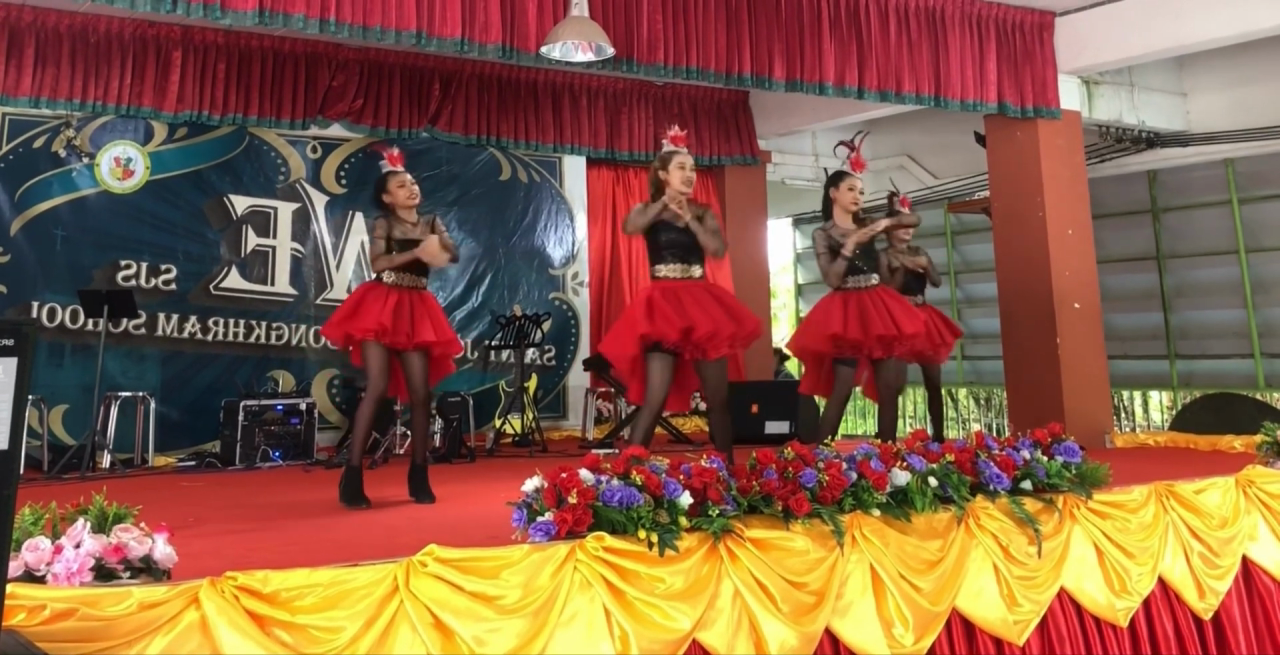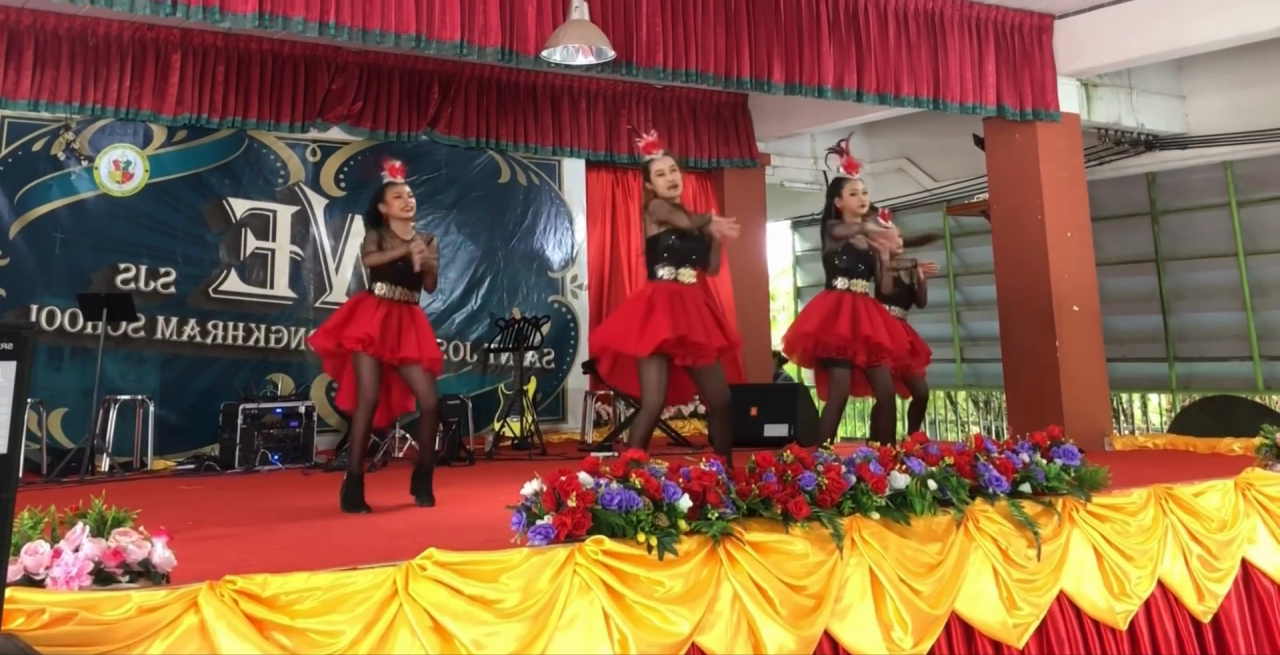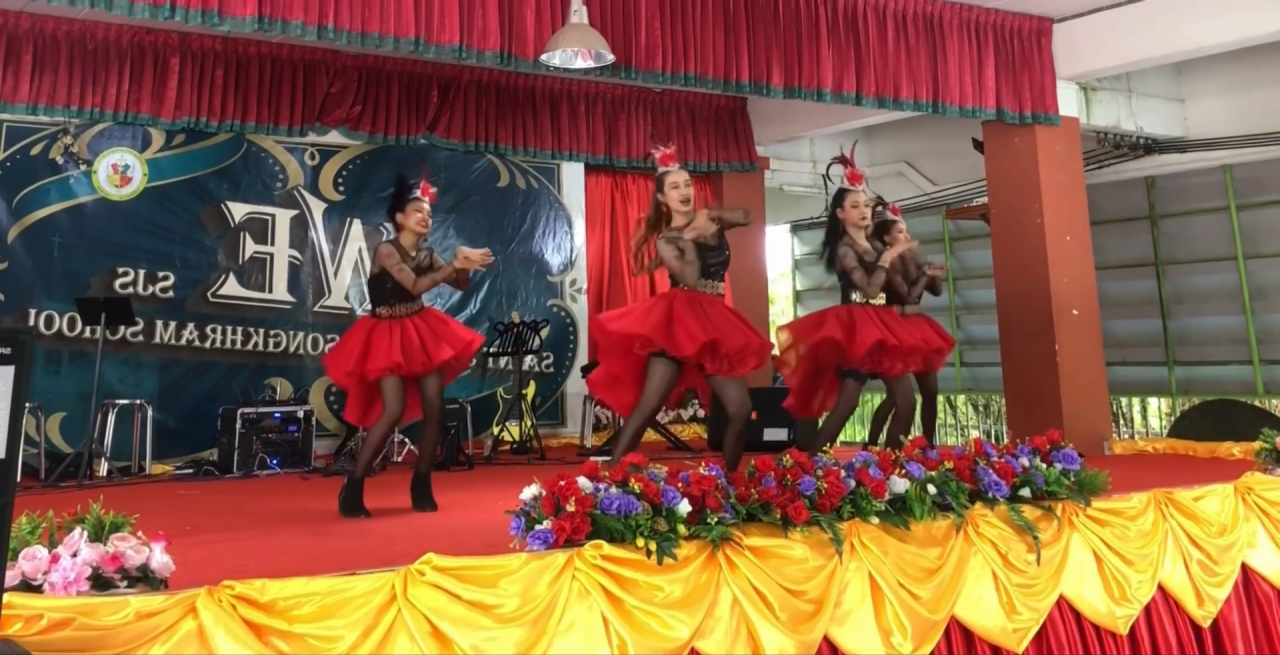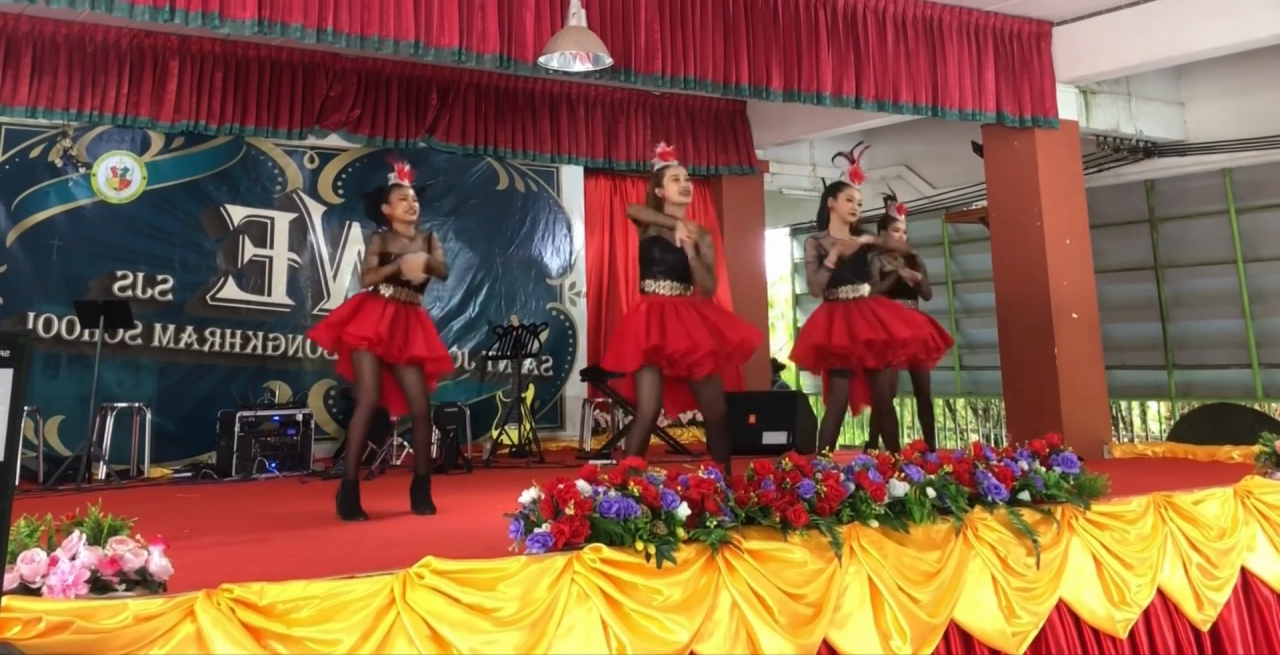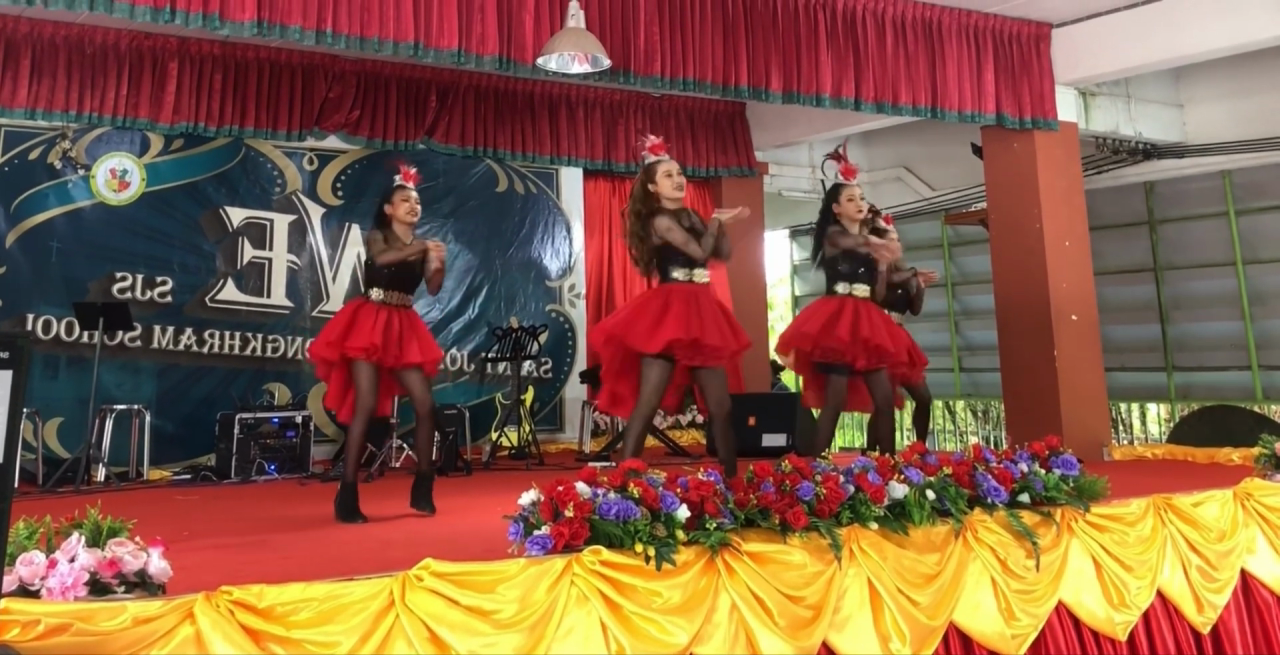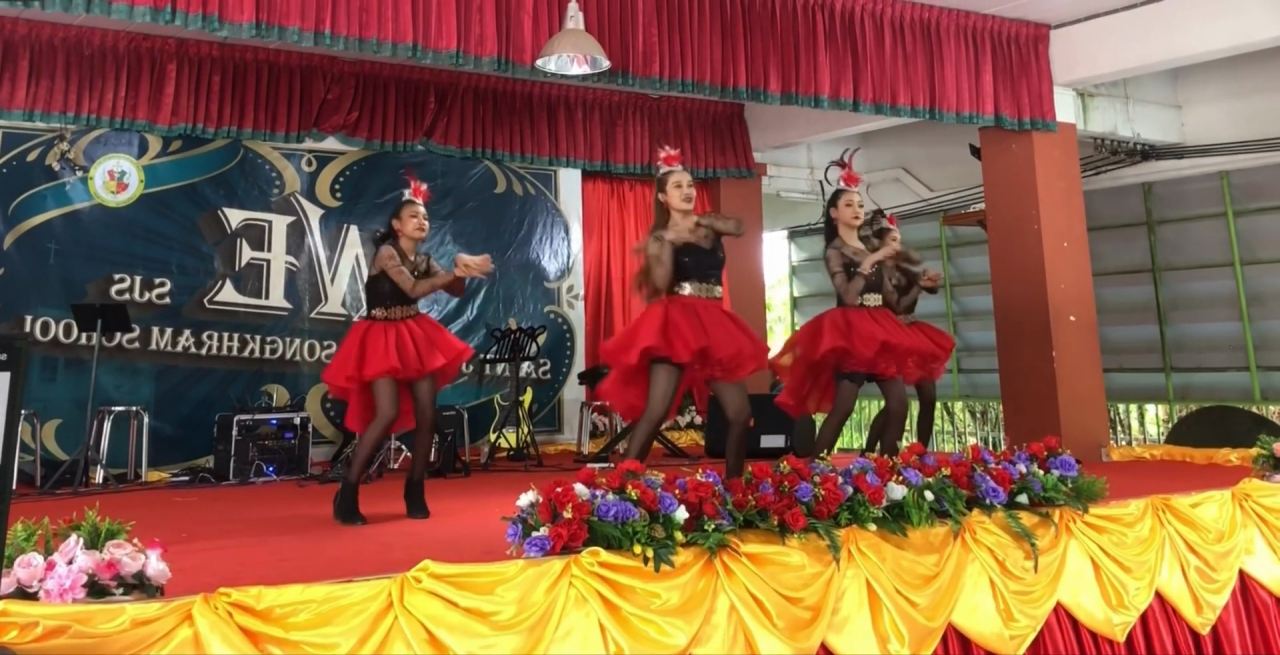
dt=0.3s
person 1, frame 1
left shoulder: (431, 223)
right shoulder: (383, 223)
left elbow: (451, 254)
right elbow: (377, 263)
left wrist: (438, 246)
right wrist: (417, 252)
left hip: (415, 310)
right hip: (381, 306)
left knee: (421, 395)
right knee: (377, 389)
left ankle: (418, 474)
right ankle: (352, 474)
person 1, frame 2
left shoulder: (426, 240)
right shoulder: (376, 235)
left elbow: (430, 286)
right elbow: (370, 261)
left wrist: (425, 262)
right wrist: (405, 248)
left hip: (406, 325)
right hip: (371, 319)
left knee: (429, 404)
right knee: (369, 400)
left ankle: (422, 475)
right ankle: (354, 484)
person 1, frame 3
left shoulder: (427, 254)
right shoulder: (386, 250)
left elbow: (461, 284)
right elbow: (415, 286)
left wrist: (464, 263)
right wrist: (453, 264)
left hip: (421, 333)
right hip: (387, 335)
left knee: (434, 410)
right knee: (393, 413)
left ankle: (421, 486)
right ankle: (353, 486)
person 1, frame 4
left shoulder: (429, 238)
right shoulder: (380, 240)
left elbow: (443, 272)
right elbow: (367, 278)
left wrist: (424, 260)
right wrist: (397, 265)
left hip: (409, 326)
right hip: (373, 321)
left knee: (420, 408)
right knee: (370, 401)
left ankle: (421, 489)
right ankle: (348, 489)
person 1, frame 5
left shoulder: (424, 246)
right shoulder: (378, 237)
left elbow: (434, 288)
right elbow: (381, 257)
left wrist: (438, 263)
right wrist: (420, 248)
left hip: (404, 328)
right hip: (369, 324)
left knee: (425, 405)
right knee: (366, 406)
left ankle: (423, 486)
right ankle: (347, 492)
person 1, frame 6
left shoulder: (423, 258)
right shoulder: (387, 251)
left elbow: (456, 292)
right elbow: (412, 288)
left wrist: (464, 270)
right wrist: (452, 273)
left hip: (417, 337)
right hip: (384, 338)
left knee: (425, 417)
right knee: (387, 416)
left ankle: (415, 491)
right ankle: (347, 492)
person 2, frame 1
left shoulder: (703, 213)
right shoulder: (649, 211)
left elbow: (717, 248)
right elbow: (629, 227)
left wrist: (689, 216)
right wrist: (662, 204)
left hip: (702, 305)
right hip: (664, 307)
left knee: (719, 398)
right knee: (656, 400)
person 2, frame 2
left shoulder: (695, 215)
right shoulder: (656, 208)
left elbow: (712, 270)
right elbow: (681, 222)
left wrist: (716, 237)
right wrist: (711, 226)
left hip: (694, 309)
right hip: (659, 310)
left knee: (720, 400)
right knee: (653, 407)
person 2, frame 3
left shoulder: (710, 217)
right shoulder: (665, 241)
left elbow: (744, 216)
right elbow: (692, 280)
left wrist: (712, 217)
right wrist: (691, 239)
left hip: (715, 321)
right hip: (677, 320)
left knee: (740, 410)
right knee: (647, 406)
person 2, frame 4
left shoulder: (699, 235)
right shoulder: (650, 220)
left elbow: (707, 290)
right elbow: (632, 210)
left wrist: (692, 250)
right wrist: (672, 224)
left hip: (691, 323)
right hip: (651, 322)
left knee: (715, 412)
right knee: (647, 413)
person 2, frame 5
left shoulder: (691, 216)
right shoulder: (660, 221)
left elbow: (721, 255)
right elbow: (700, 252)
left wrist: (721, 223)
right wrist: (715, 224)
left hip: (701, 313)
right hip: (667, 311)
left knee: (721, 409)
right knee: (646, 407)
left ankle: (731, 481)
person 2, frame 6
left shoulder: (708, 221)
right shoulder: (659, 238)
left elbow: (739, 227)
right elbow: (661, 286)
left wrist: (698, 222)
right wrist: (667, 242)
left hip: (714, 324)
right hip: (676, 323)
left knee: (739, 415)
right knee: (655, 413)
person 3, frame 1
left shoulder: (866, 225)
right shoulder: (822, 234)
left elbow: (914, 221)
right elbow: (832, 280)
left wrist: (885, 223)
right wrist: (851, 245)
left hip: (878, 307)
right hip: (846, 312)
left knee: (891, 387)
right knee: (841, 390)
person 3, frame 2
left shoulder: (869, 240)
right shoulder: (834, 228)
right elbow: (858, 230)
left wrist: (883, 256)
right wrist: (877, 230)
left hip: (867, 316)
right hip: (838, 316)
left knee: (887, 393)
right knee: (839, 394)
person 3, frame 3
left shoulder: (874, 247)
right shoulder: (845, 248)
right elbow: (870, 288)
left wrist: (897, 255)
right wrist: (888, 258)
left hip: (880, 328)
right hip: (857, 329)
left knee: (905, 402)
right knee: (846, 405)
person 3, frame 4
left shoulder: (864, 239)
right shoulder: (815, 243)
left elbow: (903, 248)
right elbow: (814, 288)
left wrist: (871, 241)
right wrist: (833, 254)
left hip: (872, 318)
right hip: (837, 321)
left knee: (883, 399)
right knee: (838, 401)
person 3, frame 5
left shoulder: (865, 246)
right shoulder: (834, 234)
left elbow: (878, 292)
right elbow: (849, 242)
left wrist: (880, 260)
right wrist: (878, 243)
left hip: (865, 323)
right hip: (836, 320)
left knee: (885, 399)
right knee: (833, 402)
person 3, frame 6
left shoulder: (868, 246)
right shoulder: (835, 250)
left elbow: (889, 298)
right elbow: (849, 295)
left wrist: (889, 253)
right wrist: (870, 261)
left hip: (878, 328)
right hip: (850, 328)
left knee: (898, 405)
right knee: (842, 407)
person 4, frame 1
left shoulder: (919, 252)
right shoulder: (883, 256)
left elbow: (936, 282)
right elbow: (889, 288)
left wrist: (925, 267)
right wrist: (904, 267)
left hip: (923, 318)
left knee: (935, 384)
left ankle: (938, 437)
person 4, frame 2
left shoulder: (909, 267)
left elbow: (921, 303)
right elbow: (885, 289)
left wrist: (922, 279)
left hip: (902, 333)
left knee: (921, 392)
person 4, frame 3
left shoulder: (912, 262)
right shoulder: (889, 263)
left elbow: (936, 291)
right elbow: (907, 295)
left wrist: (934, 275)
right wrist: (926, 274)
left hip: (918, 328)
left knee: (930, 391)
left ankle: (928, 445)
right ankle: (871, 445)
person 4, frame 4
left shoulder: (913, 261)
right shoulder: (878, 261)
left elbow: (927, 295)
right elbow: (874, 291)
left wrist: (918, 279)
right wrist: (897, 274)
left knee: (924, 392)
right knee: (888, 390)
left ankle: (930, 447)
right ankle: (872, 448)
person 4, frame 5
left shoulder: (905, 274)
right shoulder: (877, 266)
left elbow: (915, 310)
right elbow: (888, 278)
left wrist: (920, 288)
right wrist: (916, 275)
left hip: (899, 339)
left knee: (924, 398)
person 4, frame 6
left shoulder: (906, 271)
left elbow: (933, 288)
right elbow: (895, 307)
left wrist: (930, 279)
right wrist: (918, 286)
left hip: (914, 335)
left knee: (928, 399)
